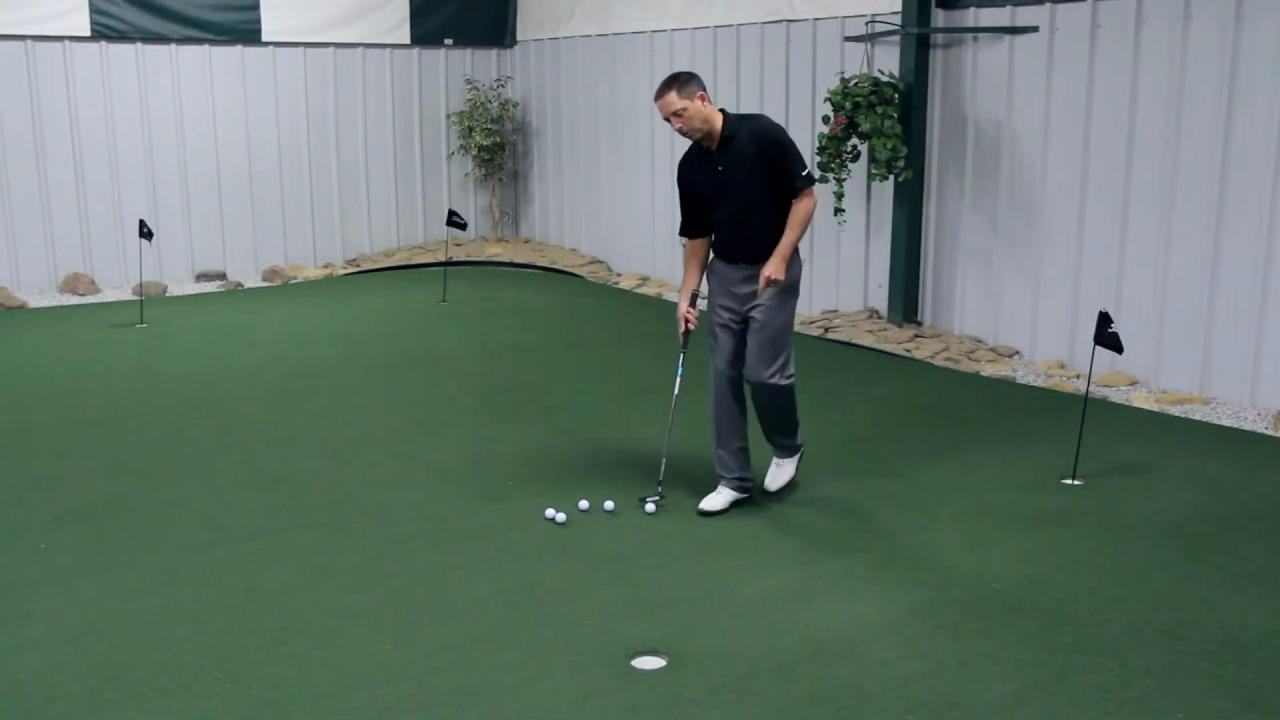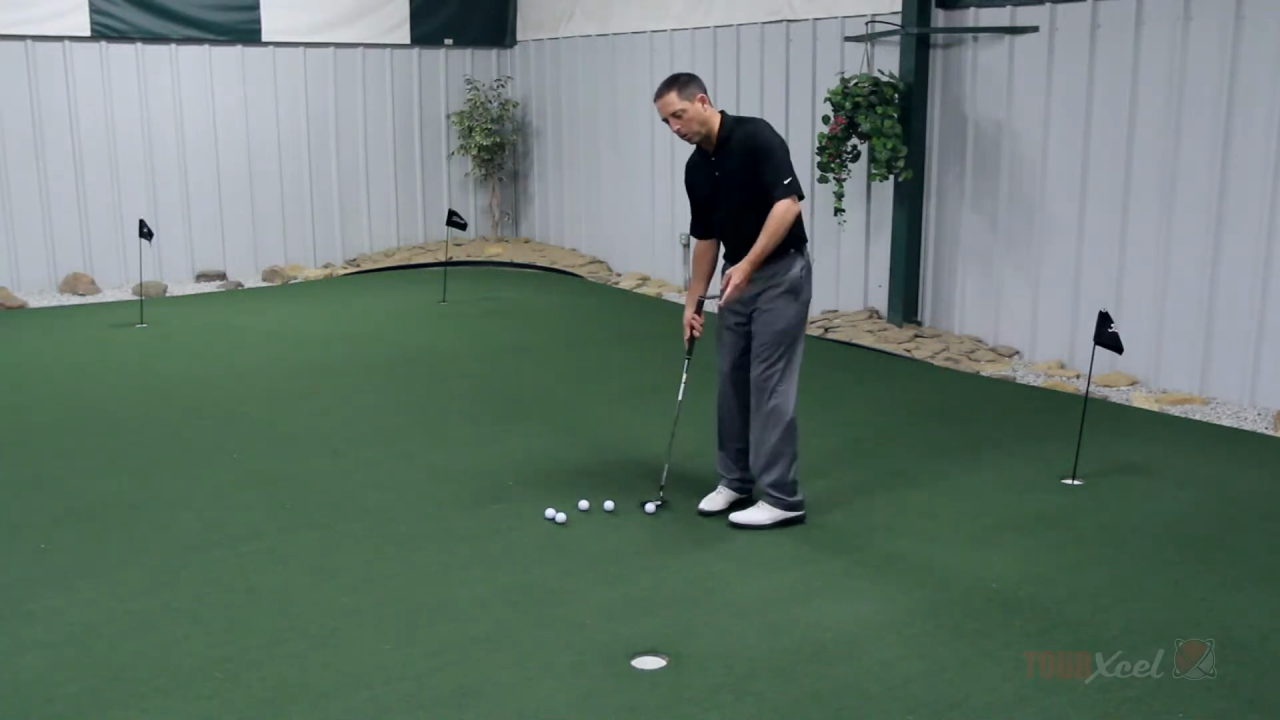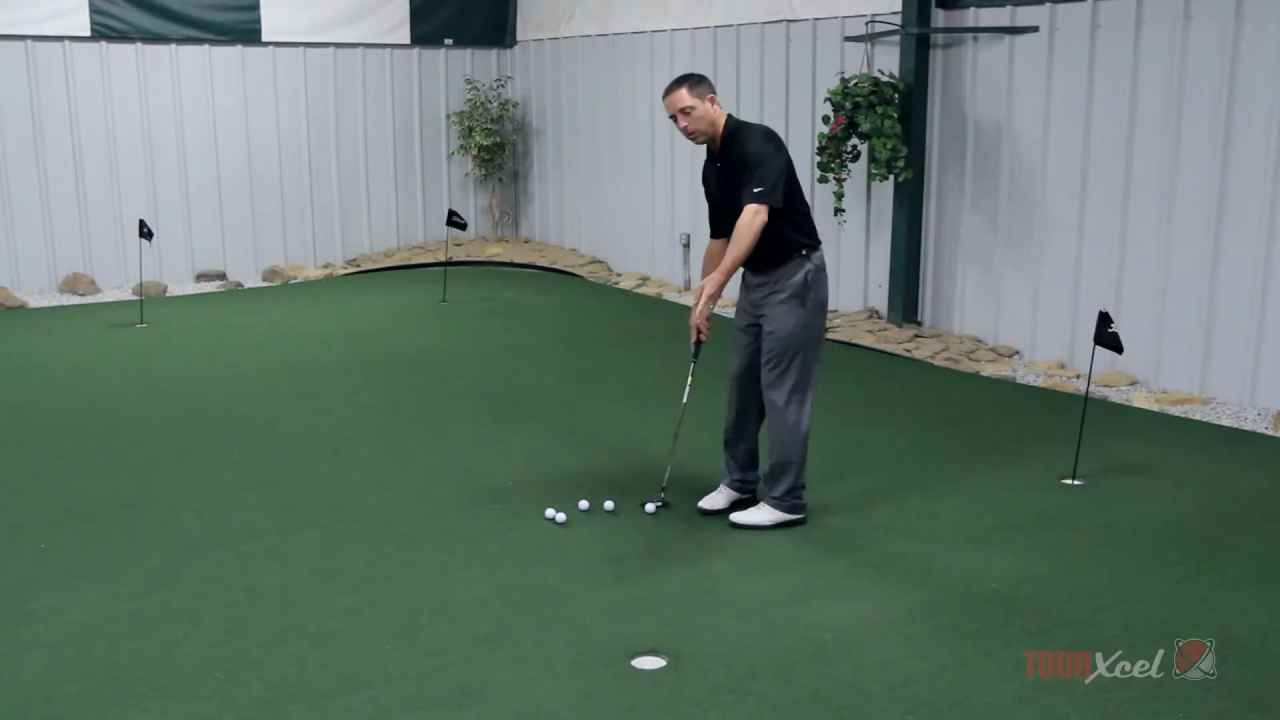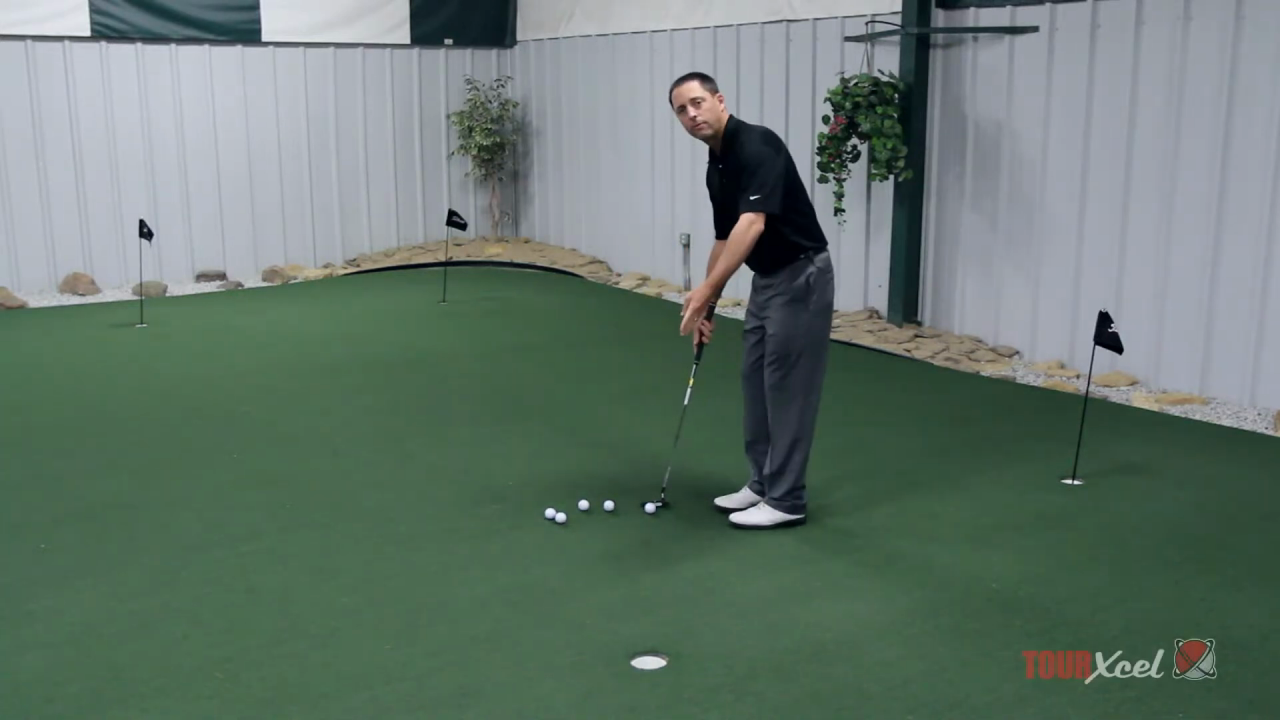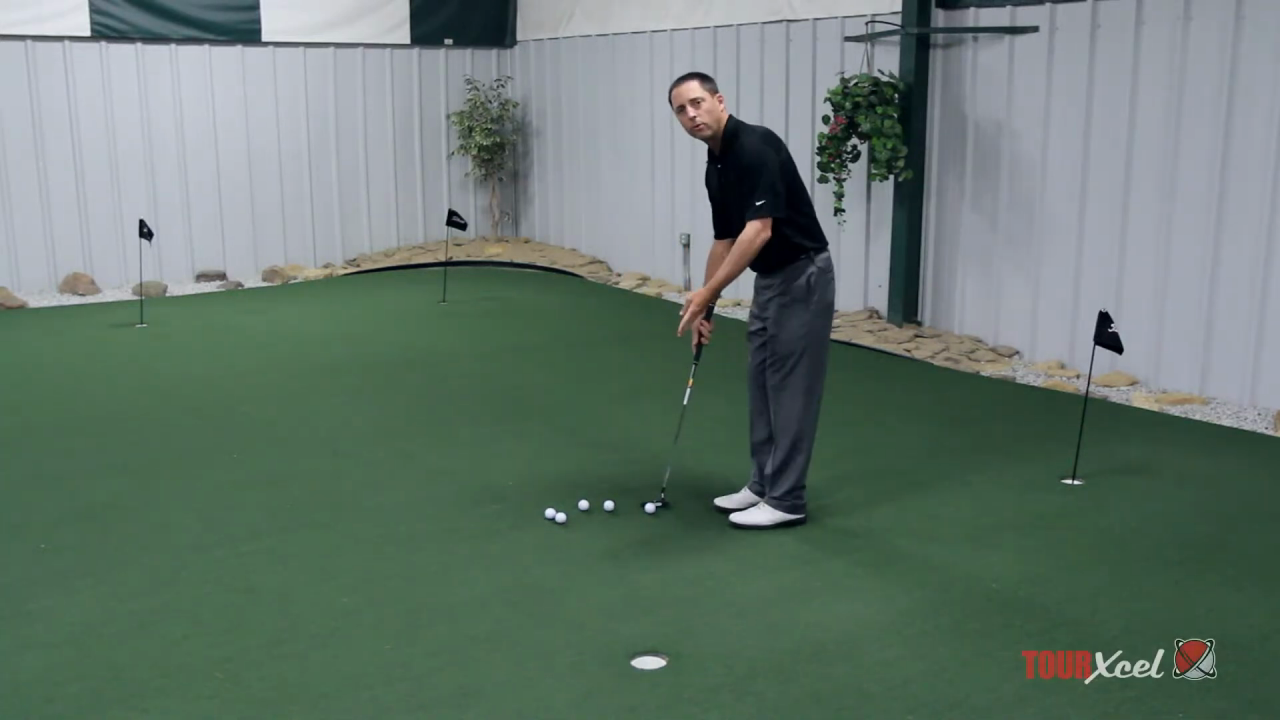
dt=0.2s
person 1, frame 1
left shoulder: (762, 133)
right shoulder: (690, 166)
left elbow: (806, 194)
right elbow: (696, 237)
left wrist: (780, 256)
right wrist: (686, 297)
left hip: (772, 272)
right hip: (725, 275)
left knee: (766, 373)
right knee: (725, 377)
left ankle: (787, 445)
right ankle: (734, 479)
person 1, frame 2
left shoulder: (757, 137)
right shoulder: (696, 167)
left elbow: (788, 204)
right elbow: (706, 238)
left wrist: (747, 265)
right wrist: (692, 301)
left hip: (782, 274)
right hip: (738, 281)
left knee: (770, 384)
right knee: (732, 381)
left ankle: (782, 496)
right ankle: (736, 480)
person 1, frame 3
left shoulder: (756, 143)
right shoulder: (711, 166)
left elbow: (756, 216)
right elbow: (721, 237)
left wrist: (716, 281)
right wrist: (703, 304)
left hip: (794, 276)
right hip: (756, 279)
left knee: (783, 388)
right knee: (744, 381)
left ankle: (786, 500)
right ankle: (740, 482)
person 1, frame 4
left shoulder: (756, 145)
right shoulder: (716, 166)
left elbow: (753, 225)
right elbow: (725, 239)
left wrist: (707, 289)
right wrist: (704, 305)
left hip: (800, 277)
right hip: (766, 280)
left knee: (788, 388)
right knee: (756, 383)
left ankle: (787, 500)
right ankle: (764, 483)
person 1, frame 5
left shoulder: (756, 146)
right shoulder: (714, 167)
left elbow: (759, 230)
right elbow: (724, 240)
left wrist: (707, 292)
right wrist: (702, 304)
left hip: (801, 277)
right hip: (769, 281)
left knee: (790, 388)
right knee: (762, 385)
left ankle: (786, 500)
right ankle: (764, 484)
